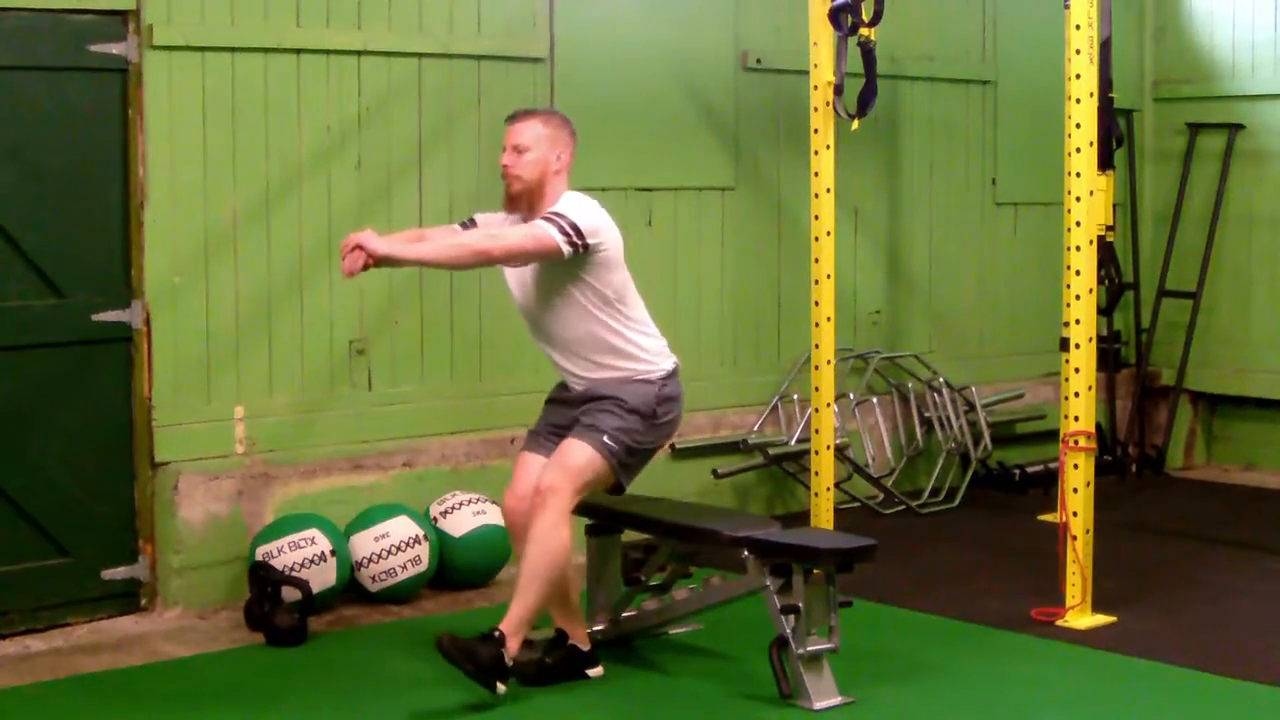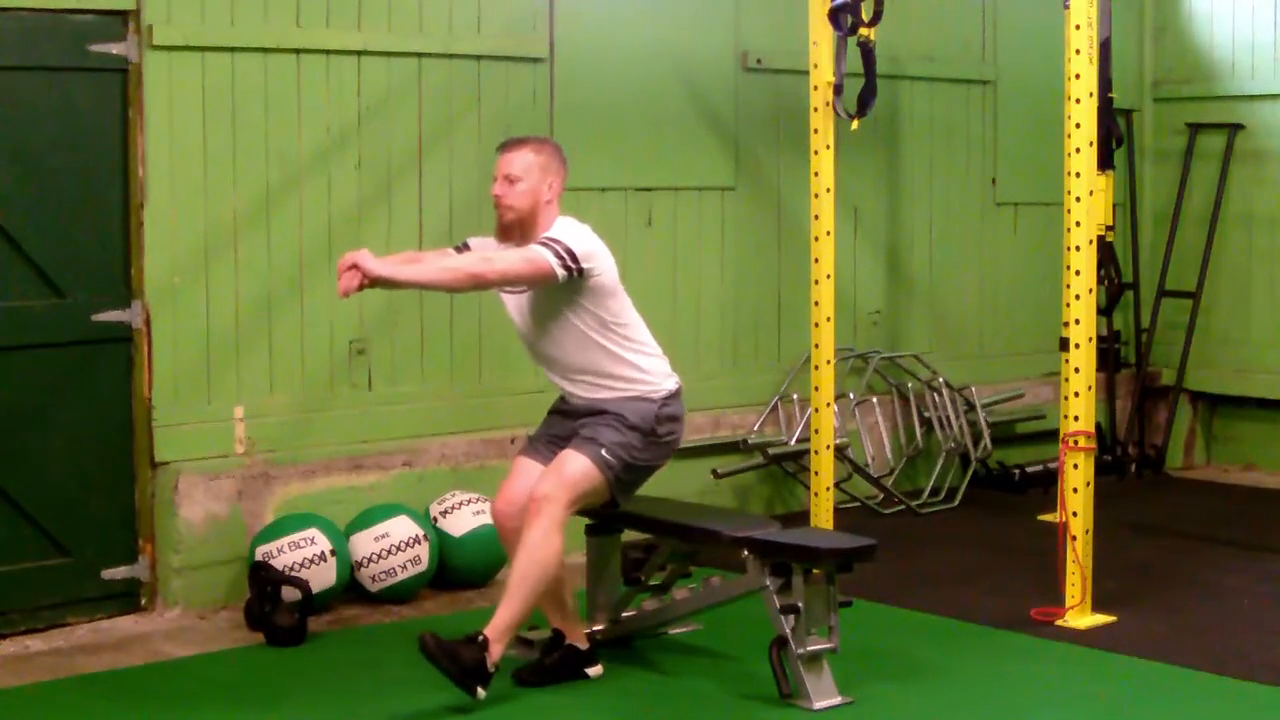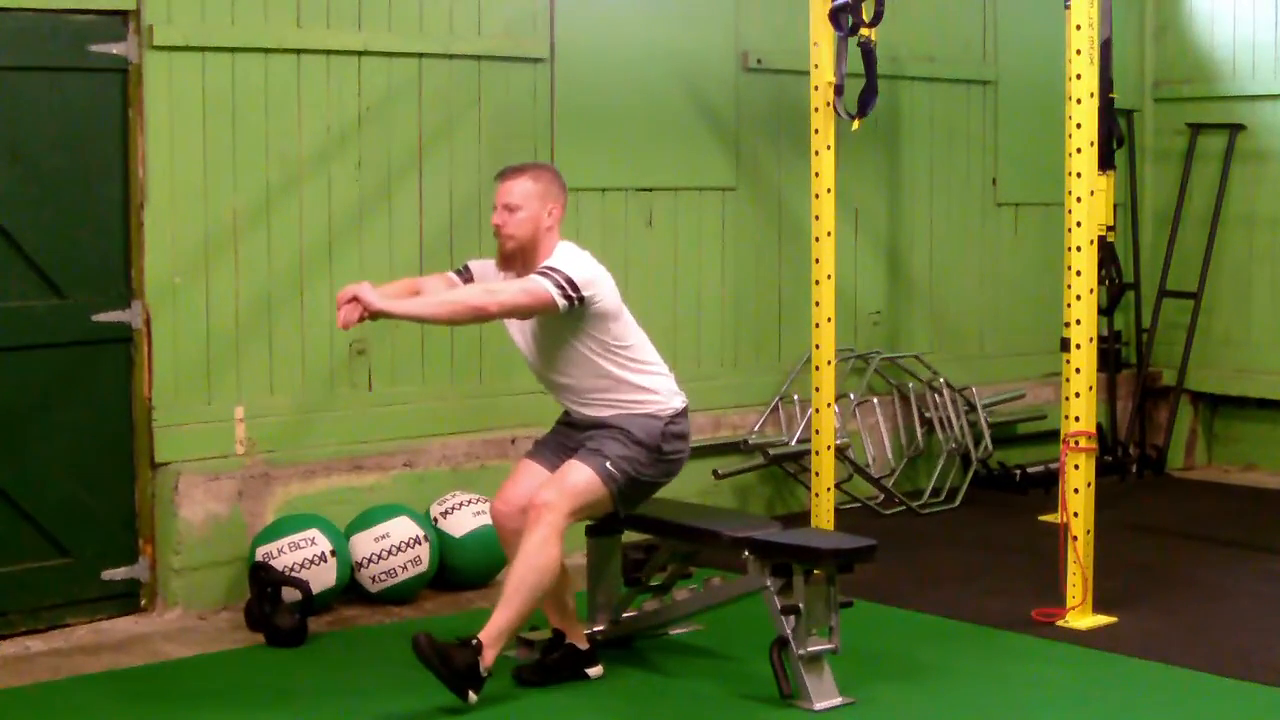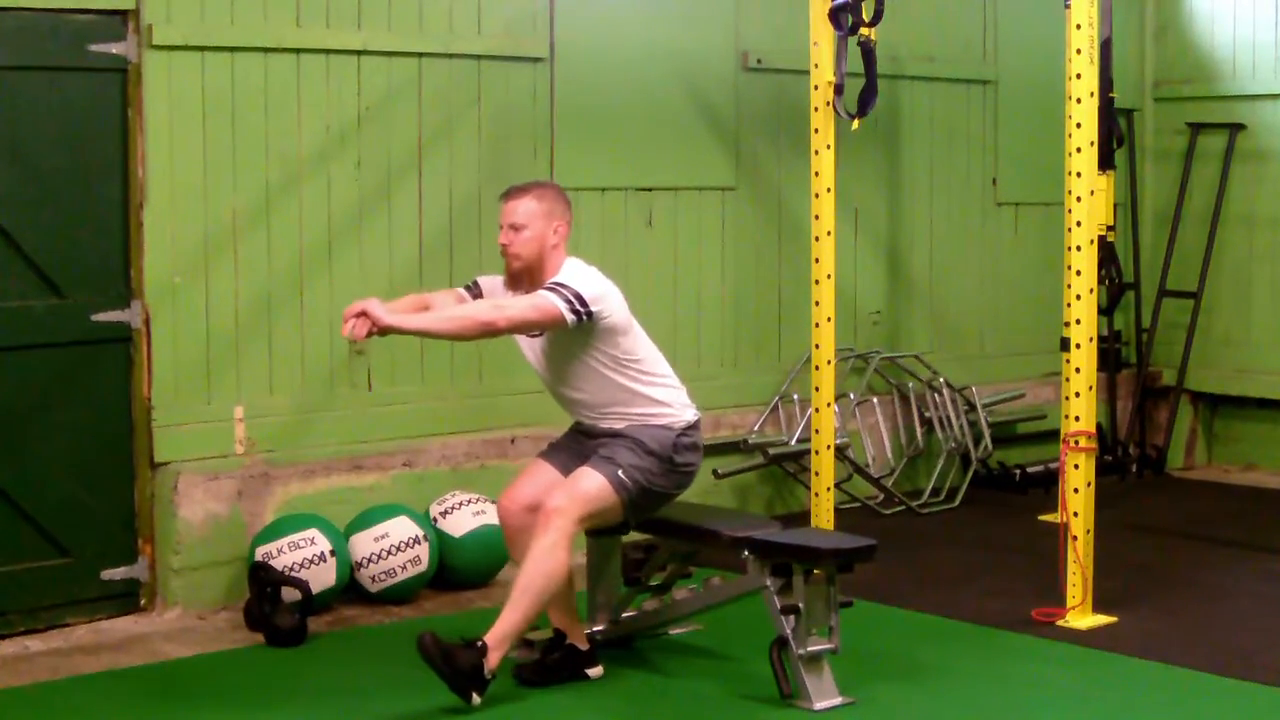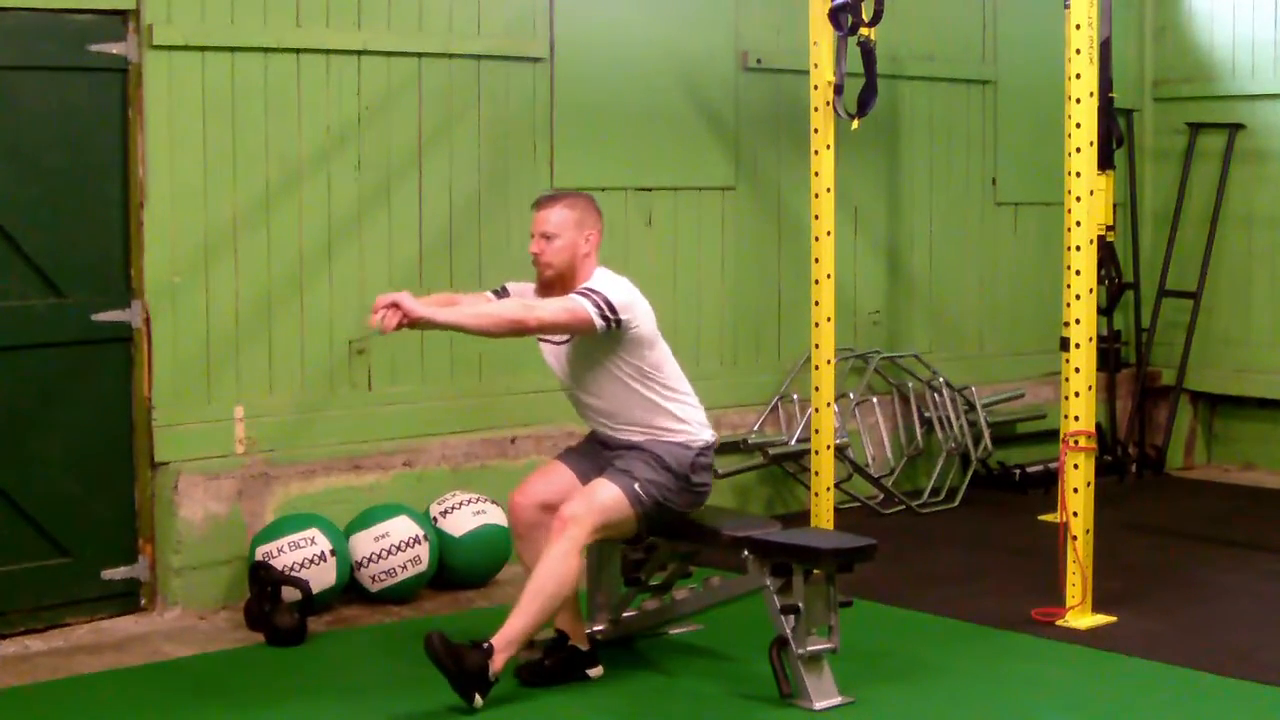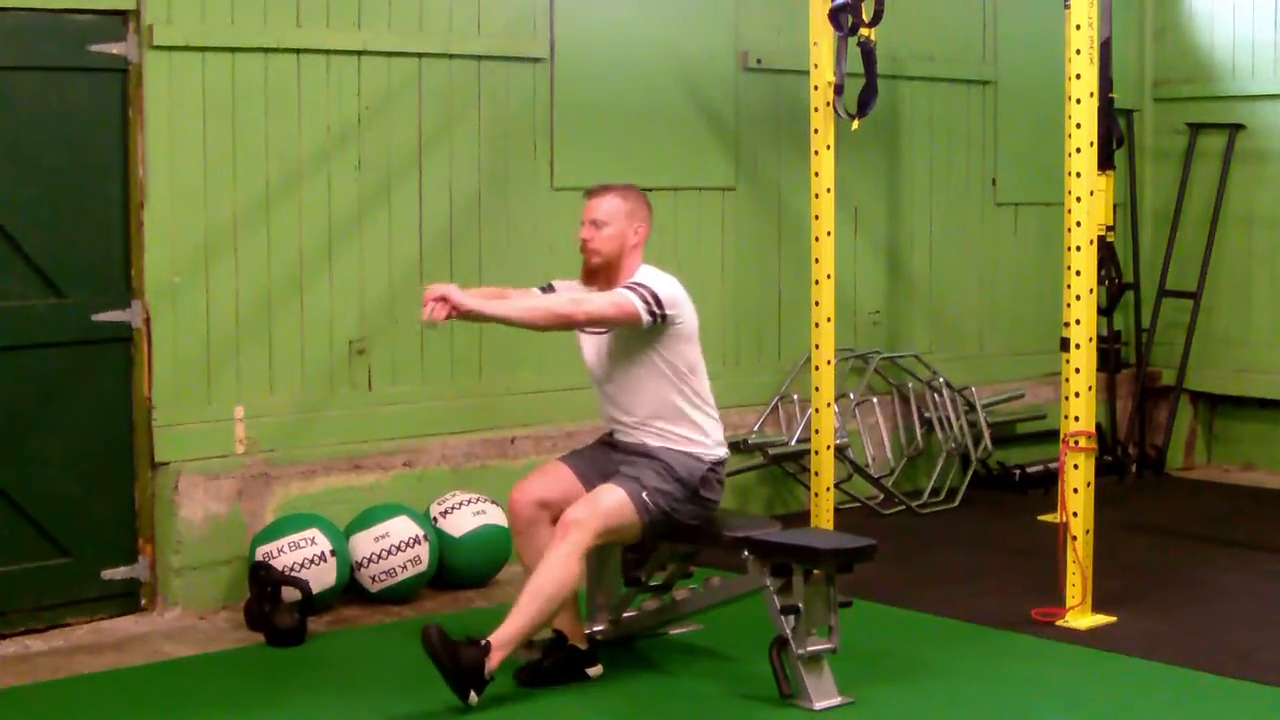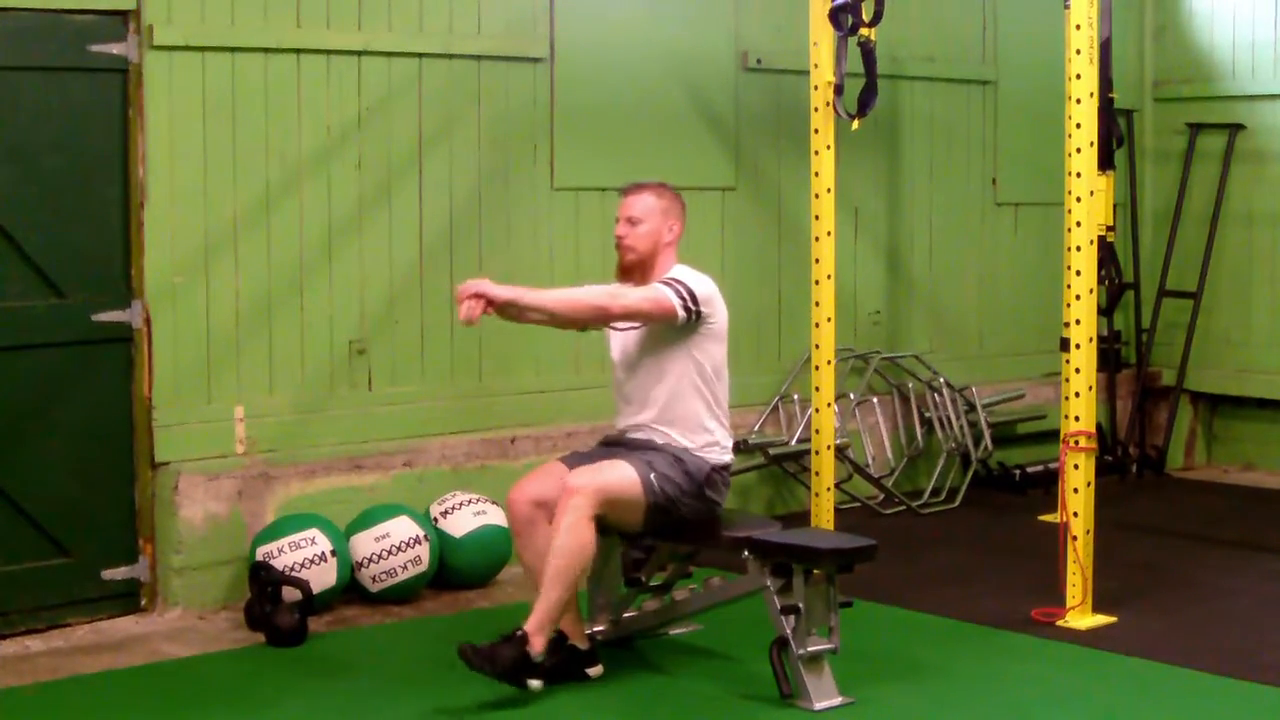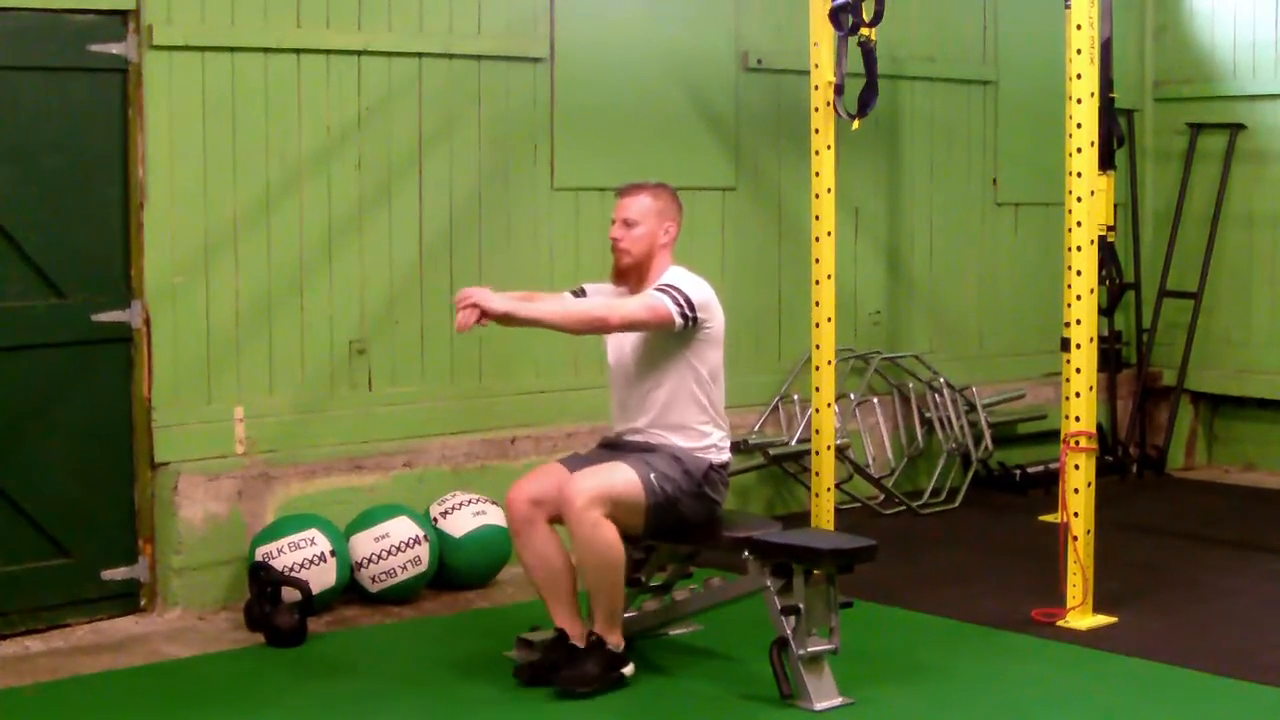
dt=0.3s
person 1, frame 1
left shoulder: (579, 218)
right shoulder: (507, 222)
left elbow: (489, 251)
right elbow: (434, 237)
left wrist: (389, 251)
right wrist: (380, 246)
left hip: (640, 389)
right hip: (581, 389)
left knee: (553, 492)
right knee: (520, 506)
left ankle: (504, 647)
right ankle: (575, 644)
person 1, frame 2
left shoulder: (573, 244)
right shoulder: (500, 246)
left elbow: (482, 275)
right elbow: (428, 259)
left wrist: (384, 273)
right wrist: (372, 269)
left hip: (643, 408)
right hip: (580, 404)
left knee: (548, 499)
right knee: (511, 510)
left ankle: (486, 652)
right ankle: (573, 644)
person 1, frame 3
left shoulder: (573, 270)
right shoulder: (501, 271)
left elbow: (486, 306)
right elbow: (431, 285)
left wrist: (387, 306)
right wrist: (375, 297)
left hip: (649, 425)
right hip: (588, 419)
left knee: (549, 506)
right knee: (510, 510)
left ankle: (479, 656)
right ankle: (573, 645)
person 1, frame 4
left shoulder: (580, 287)
right shoulder: (509, 287)
left elbow: (495, 321)
right elbow: (440, 300)
left wrist: (395, 322)
right wrist: (382, 312)
left hip: (662, 437)
right hip: (600, 430)
left knee: (560, 510)
right knee: (517, 507)
left ankle: (484, 659)
right ankle: (573, 645)
person 1, frame 5
left shoulder: (611, 295)
right shoulder: (538, 292)
left elbow: (525, 320)
right elbow: (465, 302)
left wrist: (426, 314)
right wrist: (412, 309)
left hip: (676, 455)
right hip: (615, 443)
left knee: (574, 519)
right knee: (528, 504)
left ankle: (489, 661)
right ankle: (575, 644)
person 1, frame 6
left shoulder: (658, 291)
right shoulder: (582, 292)
left elbow: (575, 314)
right elbow: (511, 299)
left wrist: (470, 303)
right wrist: (461, 300)
left hip: (686, 467)
right hip: (624, 446)
left knee: (579, 522)
right knee: (527, 501)
left ankle: (487, 658)
right ankle: (573, 644)
person 1, frame 7
left shoulder: (693, 289)
right shoulder: (617, 293)
left elbow: (611, 307)
right elbow: (547, 308)
left wrist: (508, 294)
right wrist: (498, 300)
left hip: (691, 466)
right hip: (631, 444)
left knee: (580, 489)
right knee: (525, 500)
left ankle: (530, 645)
right ankle: (573, 642)
person 1, frame 8
left shoulder: (686, 292)
right shoulder: (610, 292)
left elbow: (608, 320)
right elbow: (541, 302)
left wrist: (506, 307)
right wrist: (493, 303)
left hip: (690, 466)
right hip: (628, 448)
left knee: (584, 496)
right knee: (524, 500)
left ankle: (611, 649)
right ankle: (574, 638)
